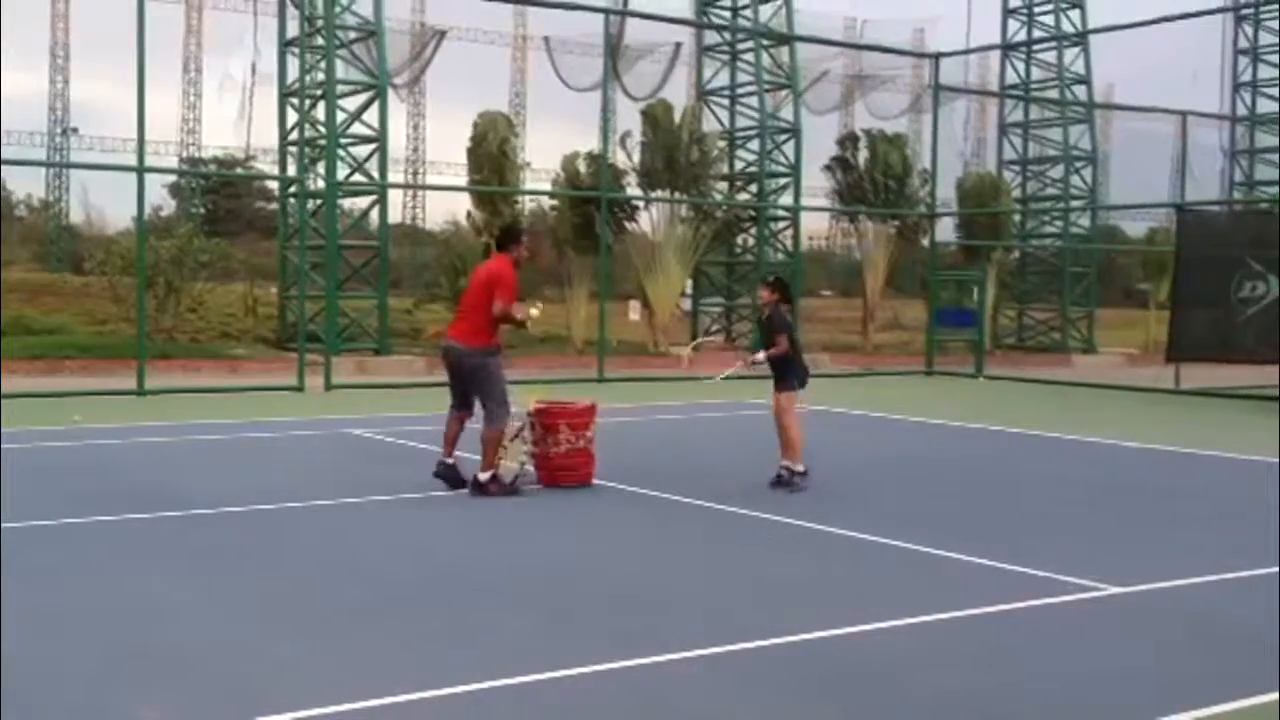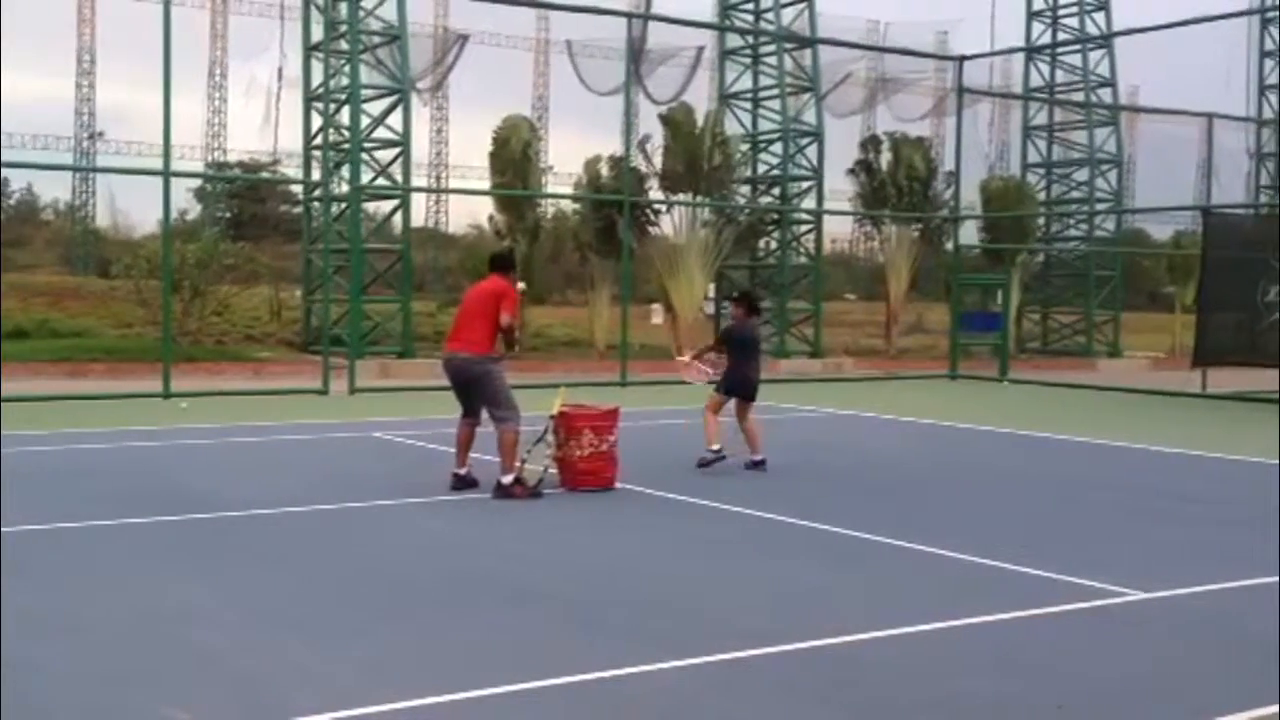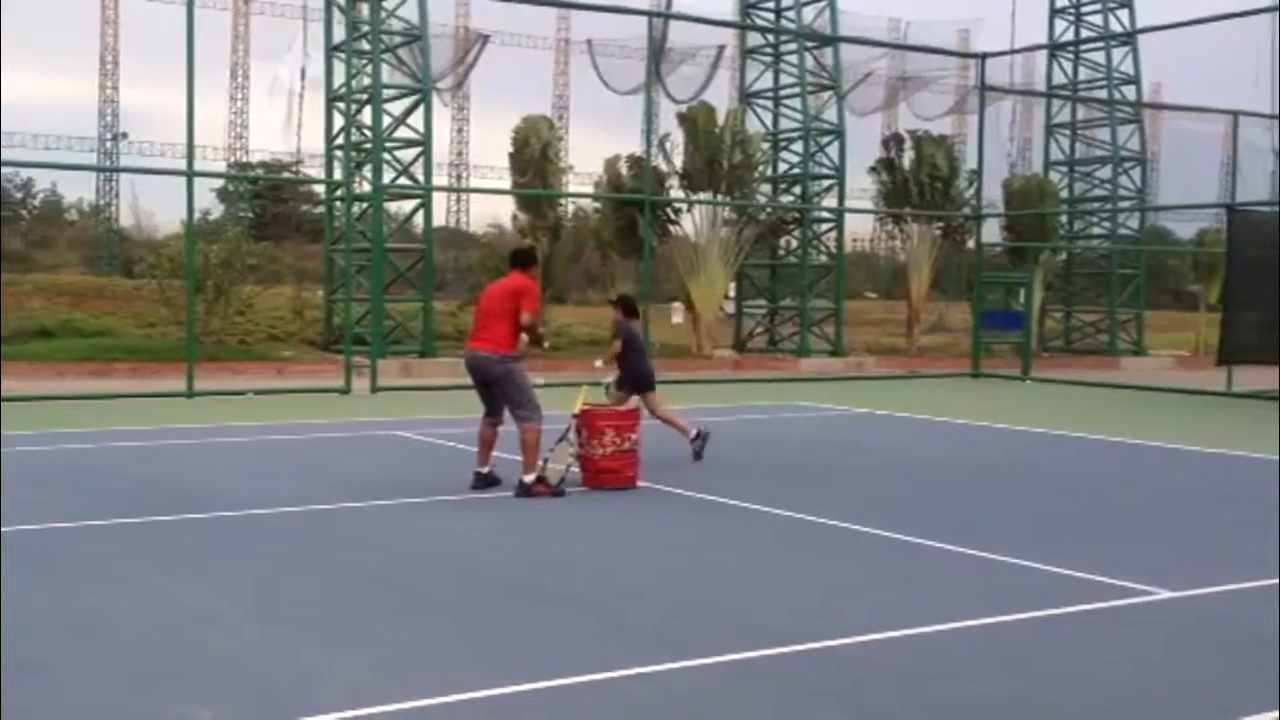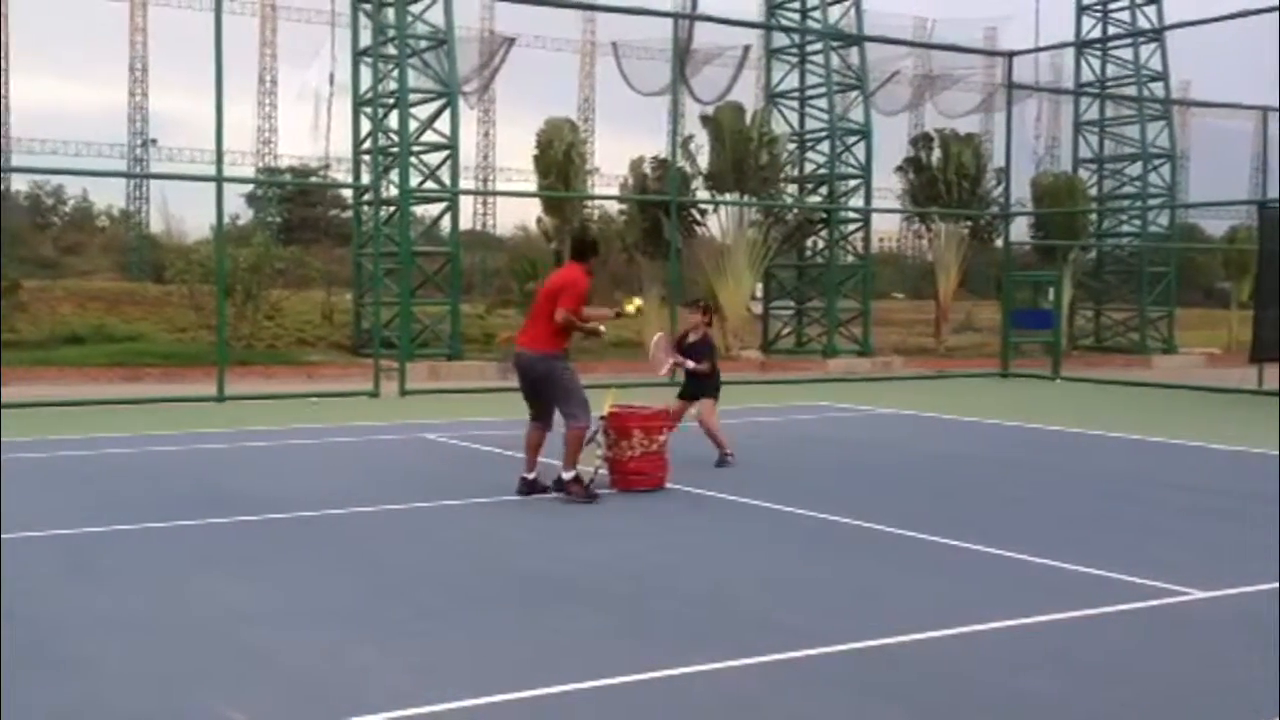
dt=1s
person 1, frame 1
left shoulder: (483, 267)
right shoulder: (506, 271)
right elbow: (499, 311)
left wrist: (513, 314)
right wrist: (518, 319)
left hip: (453, 344)
right hip: (478, 350)
left knee: (461, 407)
right knee: (497, 414)
left ankle: (446, 463)
right ankle: (485, 478)
person 1, frame 2
left shoulder: (474, 289)
right shoulder: (507, 288)
right elbow: (505, 322)
right wrist: (512, 342)
left hip: (452, 356)
right hip: (478, 358)
left knee: (469, 414)
right knee: (507, 417)
left ankle: (460, 473)
right ankle: (507, 481)
person 1, frame 3
left shoulder: (492, 287)
right shoulder: (528, 285)
right elbow: (526, 321)
right wrist: (536, 338)
left hip: (473, 354)
right hip: (500, 357)
left knee: (492, 413)
right knee: (530, 415)
left ankle: (482, 472)
right ankle: (530, 480)
person 1, frame 4
left shoulder: (562, 276)
right shoulder: (578, 280)
left elbow: (579, 312)
right elbow: (561, 319)
left wrist: (616, 312)
right wrist: (588, 329)
left hip: (524, 352)
right hip: (546, 356)
left knee: (540, 417)
right knee: (578, 415)
left ankle: (529, 478)
right ankle: (569, 479)
person 2, frame 1
left shoulder: (776, 317)
right shoulder: (765, 316)
left elbow: (783, 347)
left wrist: (762, 357)
right wrist: (762, 354)
left hip: (792, 371)
right hip: (783, 372)
left knee: (788, 419)
right knee: (780, 419)
left ankle: (798, 469)
right ankle: (788, 466)
person 2, frame 2
left shoulder: (733, 330)
right shoulder: (754, 329)
left elbow: (712, 347)
left wrist: (693, 356)
left hip: (734, 377)
right hip: (752, 379)
left knee: (710, 411)
right knee: (744, 417)
left ankle: (714, 449)
right ankle: (757, 458)
person 2, frame 3
left shoulder: (620, 327)
right shoulder: (631, 328)
left elbow: (615, 350)
left wrist: (604, 362)
left hip: (633, 376)
right hip: (645, 373)
right knee: (658, 412)
right ankle: (695, 435)
person 2, frame 4
left shoulder: (706, 342)
right shoulder: (683, 336)
left elbow: (707, 369)
right elbow: (677, 356)
left wrist: (686, 363)
right wrist: (676, 360)
left hip: (708, 384)
right hip: (691, 383)
left knee: (703, 418)
right knee: (672, 417)
left ankle: (726, 452)
